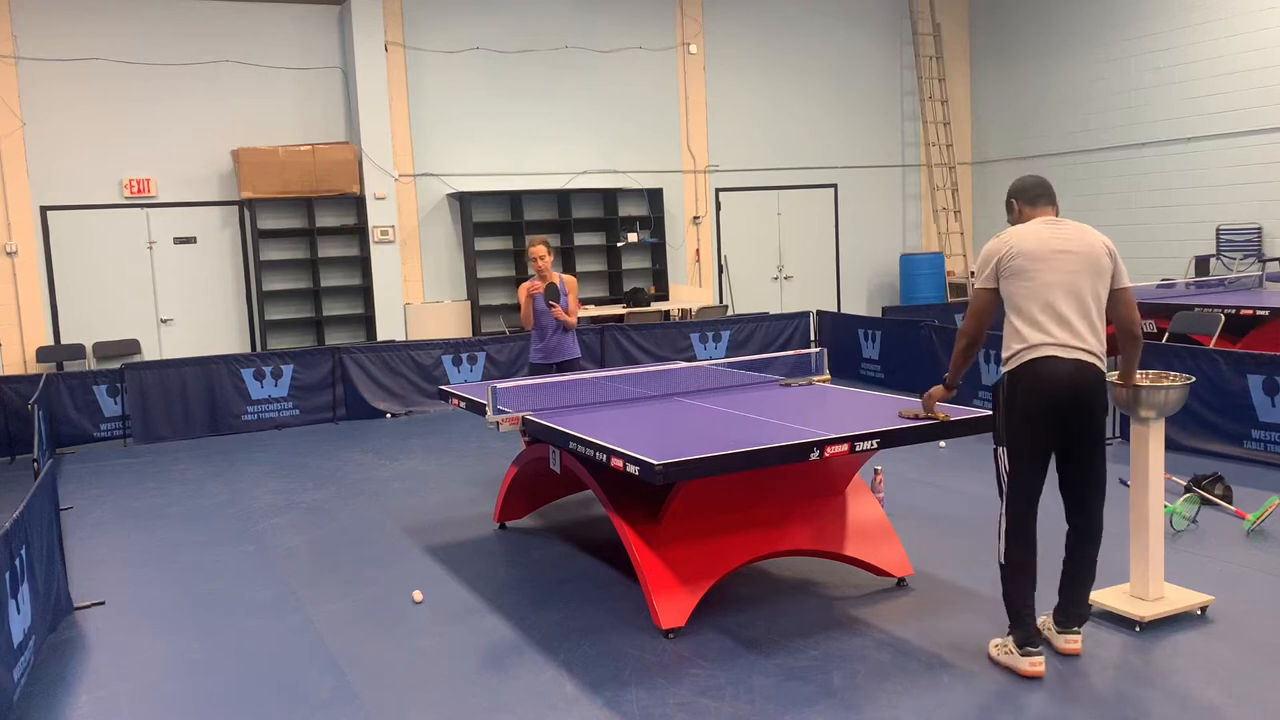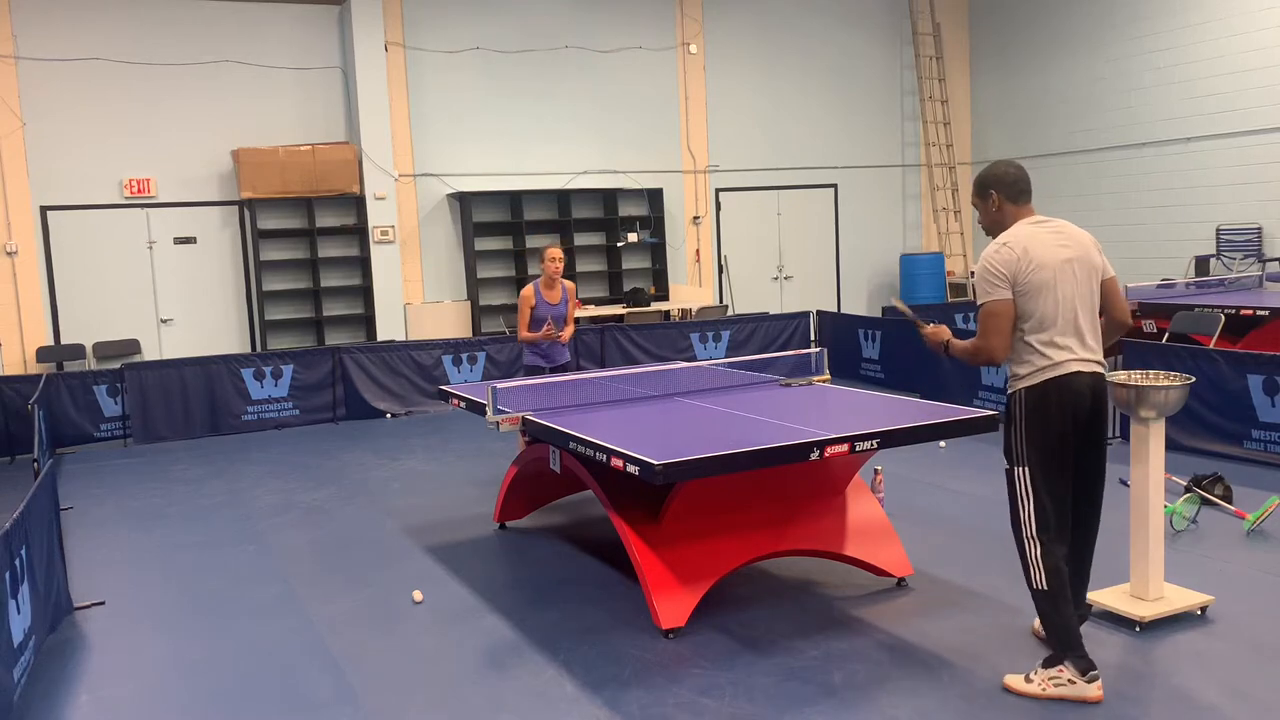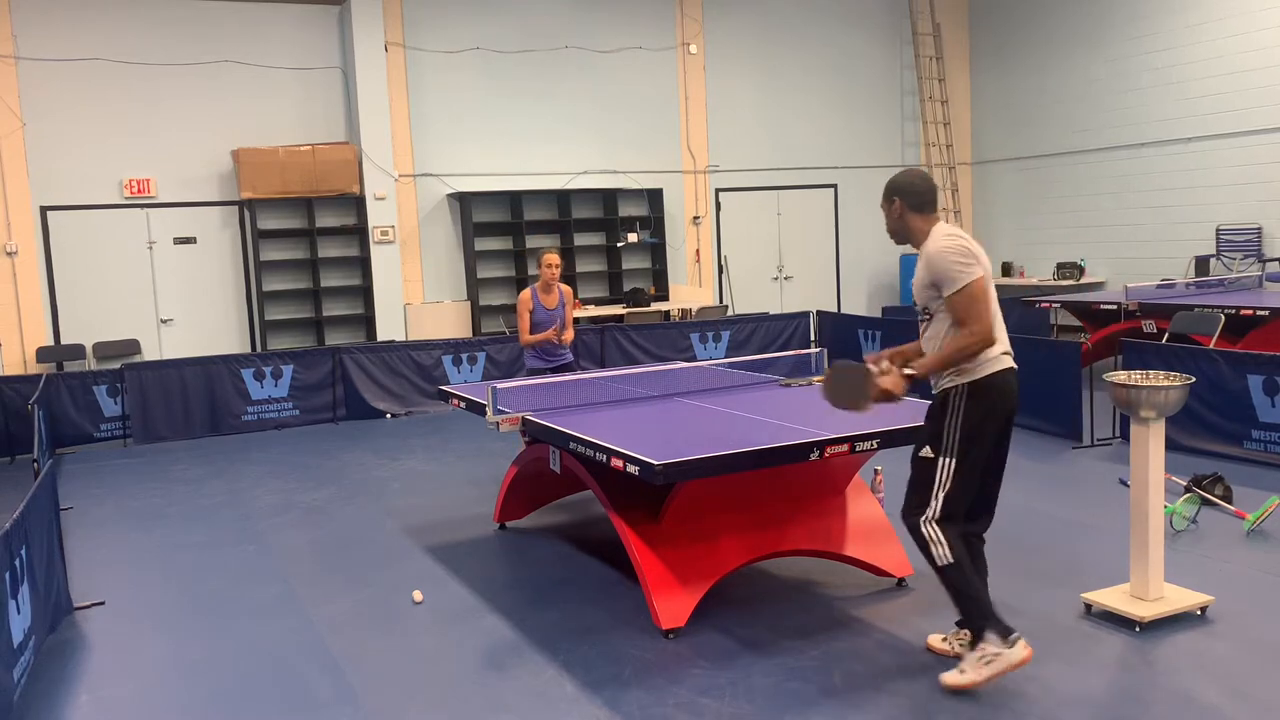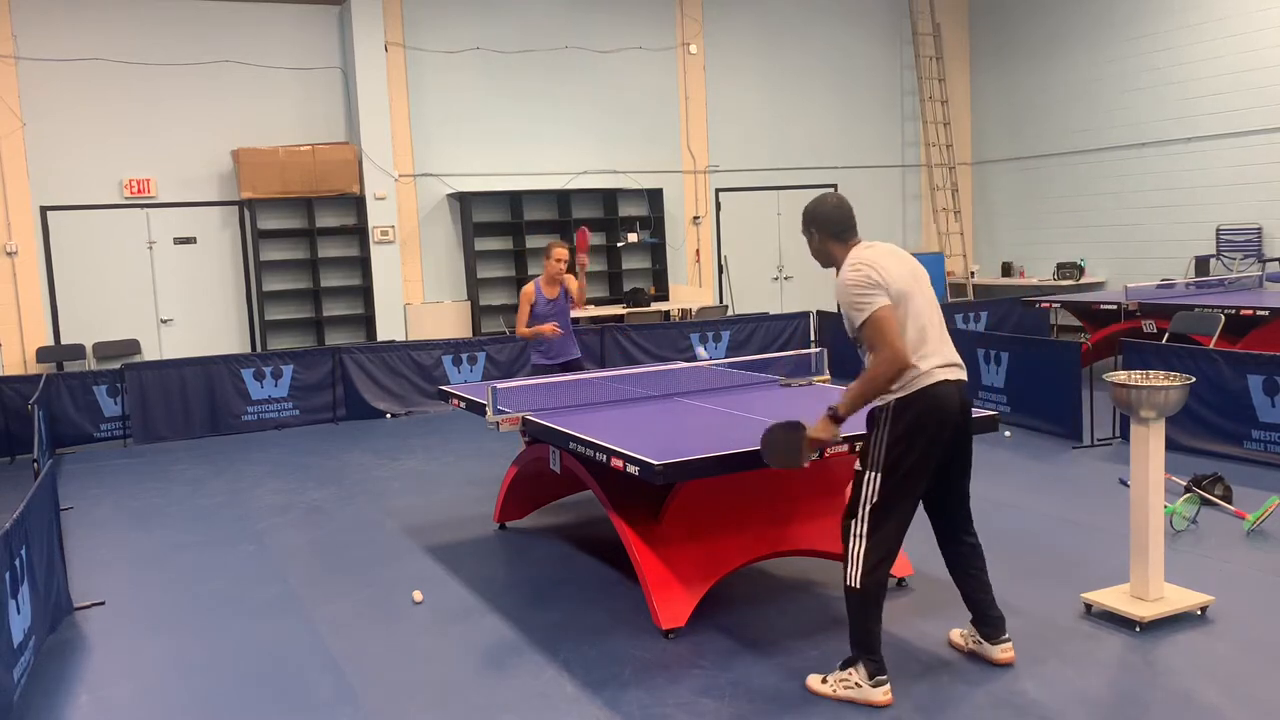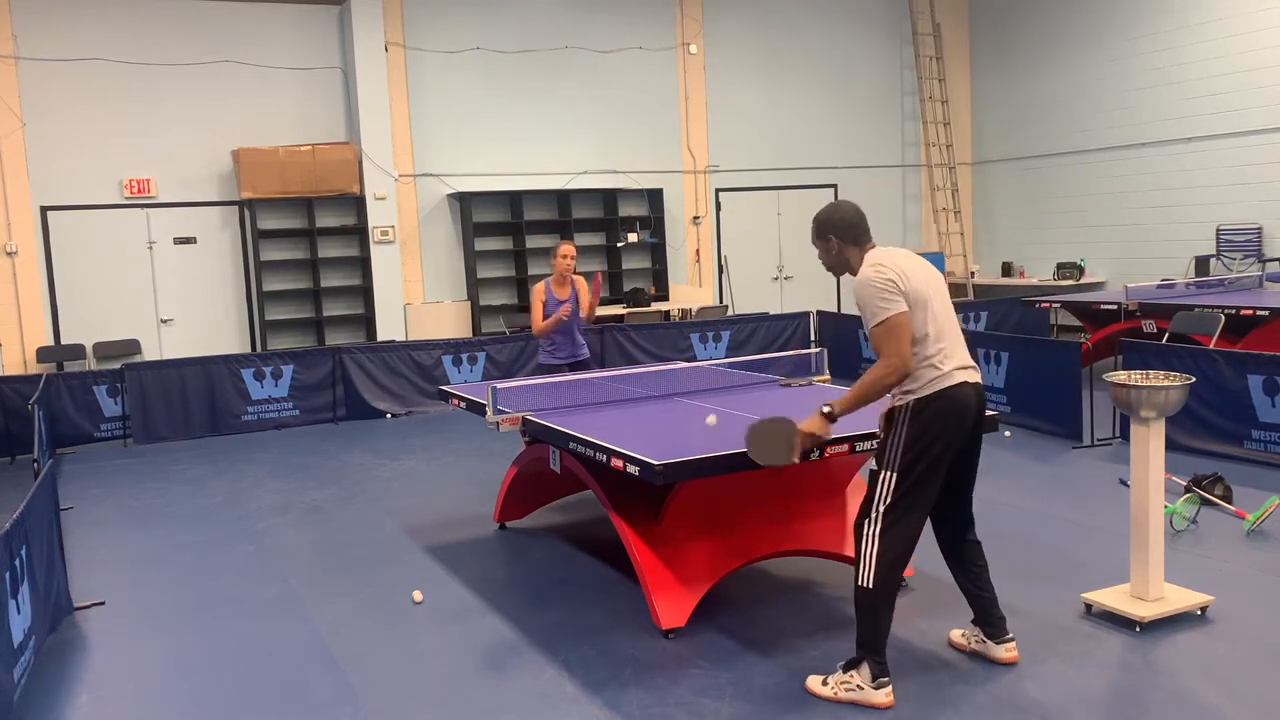
dt=1s
person 1, frame 1
left shoulder: (1003, 245)
right shoulder: (1100, 243)
left elbow: (972, 333)
right elbow: (1132, 330)
left wrist: (948, 384)
right wrist: (1127, 373)
left hip: (1030, 378)
right hip: (1087, 378)
left knee: (1018, 513)
right knee: (1085, 510)
left ankle: (1025, 643)
right ankle: (1069, 623)
person 1, frame 2
left shoulder: (999, 256)
right shoulder: (1081, 238)
left elbow: (991, 352)
right elbow: (1120, 320)
left wrist: (946, 343)
left hip: (1041, 396)
right hip: (1091, 385)
left knee: (1039, 528)
right knee: (1080, 516)
left ankle: (1074, 667)
right ankle: (1067, 618)
person 1, frame 3
left shoulder: (943, 250)
right shoulder: (944, 246)
left elbow: (980, 334)
left wrist: (908, 374)
right wrist: (896, 359)
left hip: (975, 393)
right hip: (989, 389)
left knee: (927, 516)
right knee: (962, 516)
left ankle: (994, 638)
right ankle: (977, 629)
person 1, frame 4
left shoulder: (855, 277)
right shoulder: (891, 256)
left elbow: (897, 357)
left wrist: (836, 414)
left hip: (914, 404)
right hip: (953, 392)
left knee: (866, 533)
right knee: (954, 522)
left ankle: (868, 673)
right ankle: (992, 633)
person 1, frame 5
left shoulder: (873, 278)
right shoulder: (909, 261)
left elbow: (896, 366)
left wrist: (828, 417)
left hip: (934, 405)
right hip: (968, 393)
left knee: (879, 531)
right knee: (955, 521)
left ankle: (869, 672)
right ankle: (993, 633)
